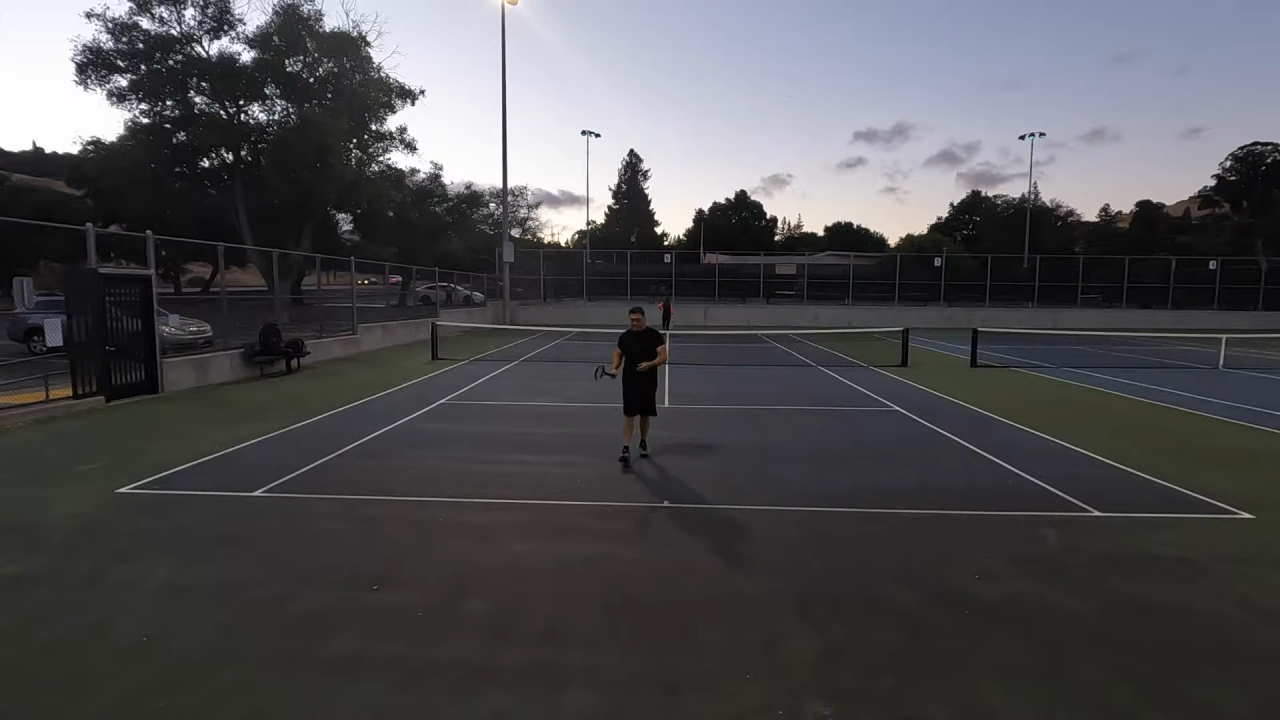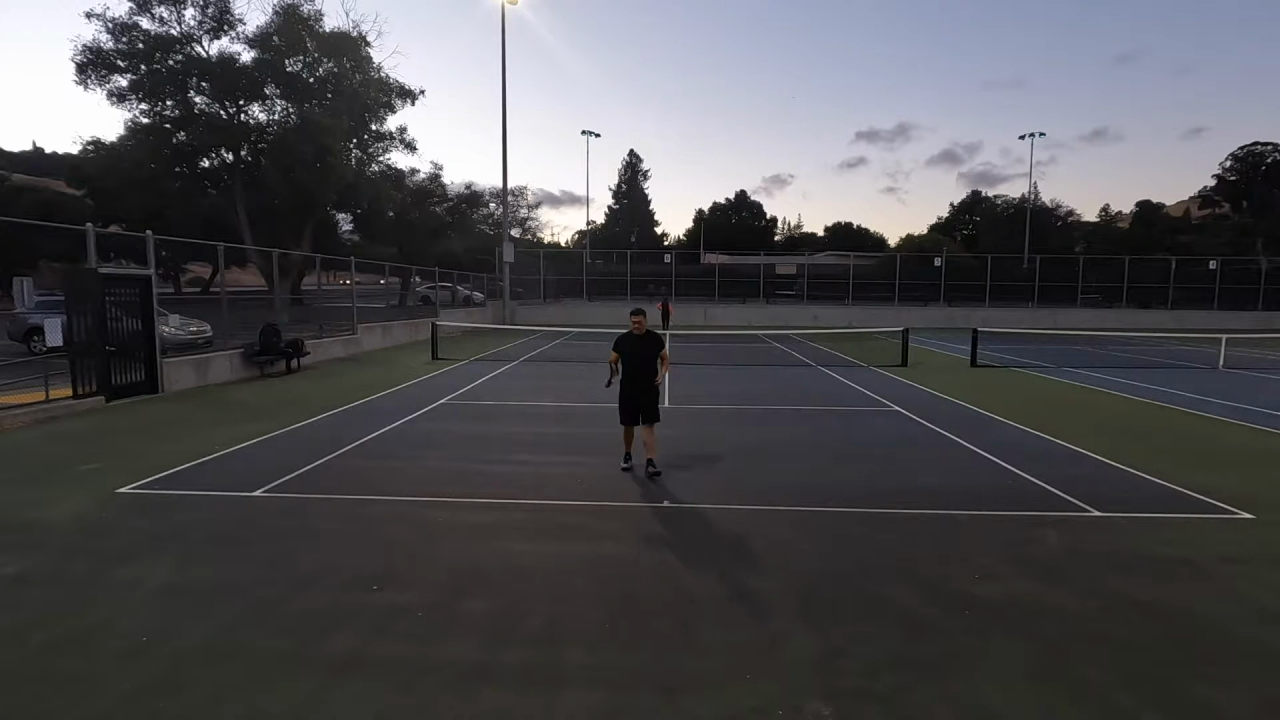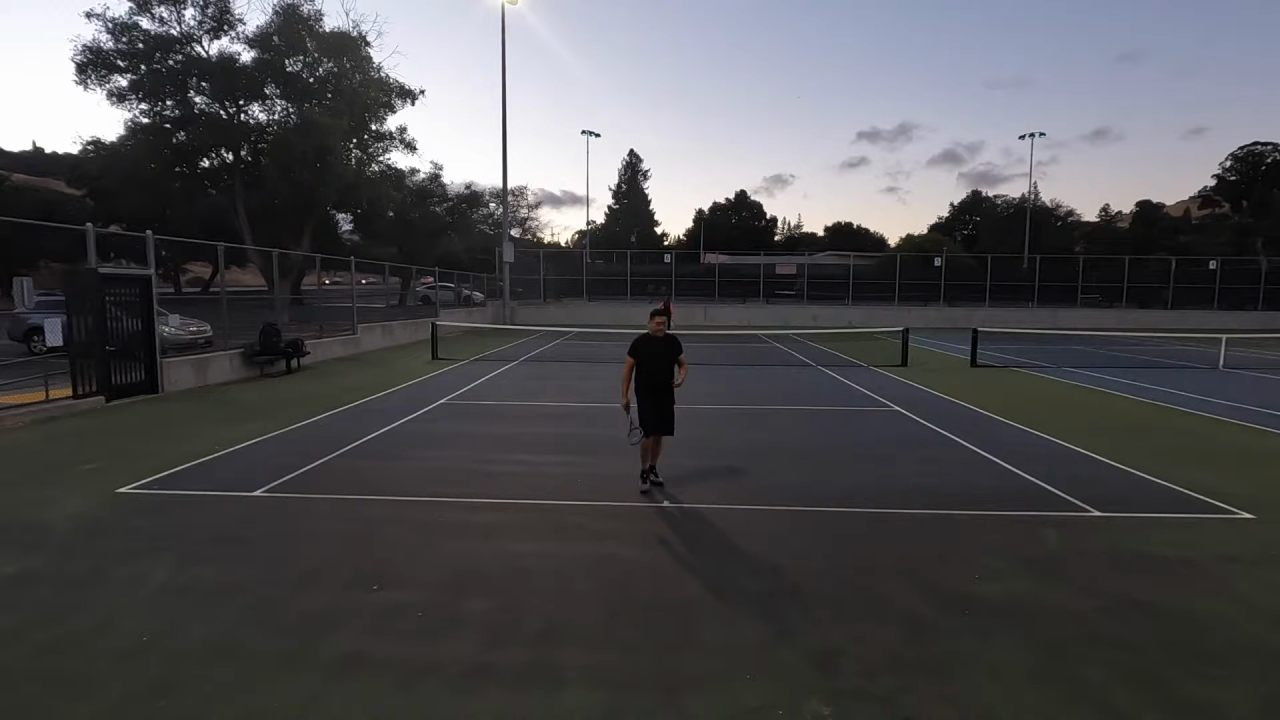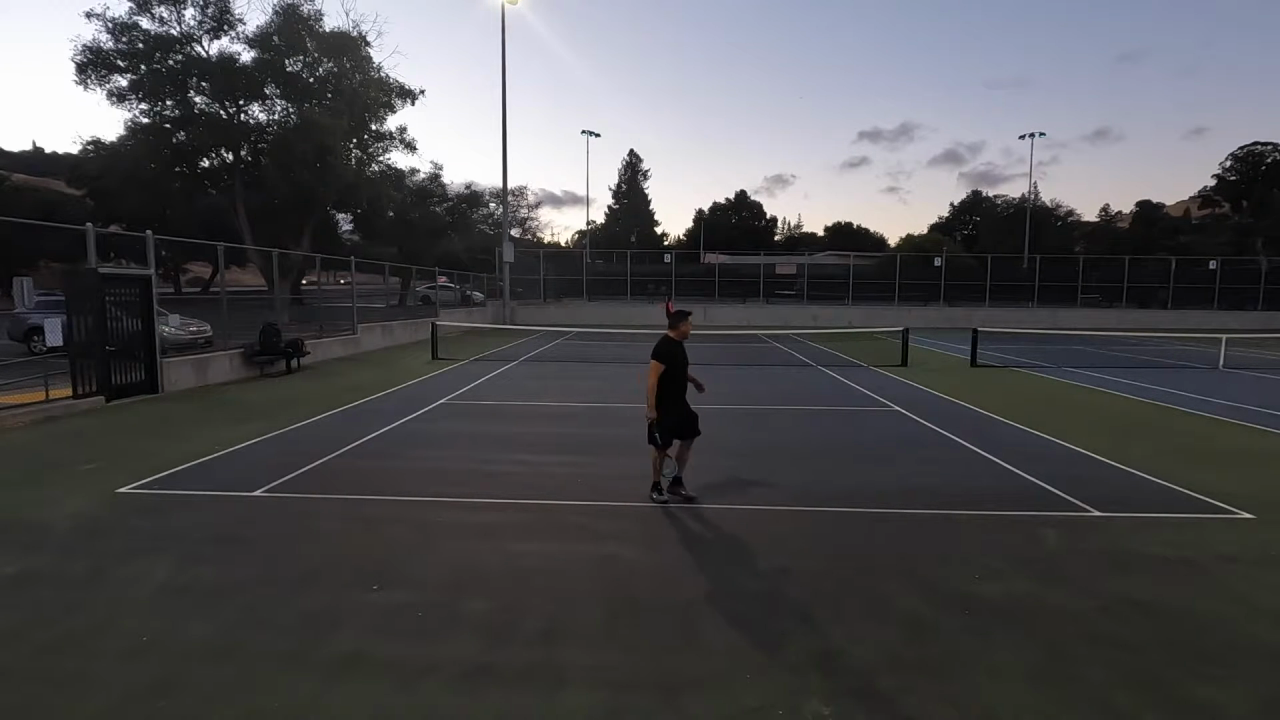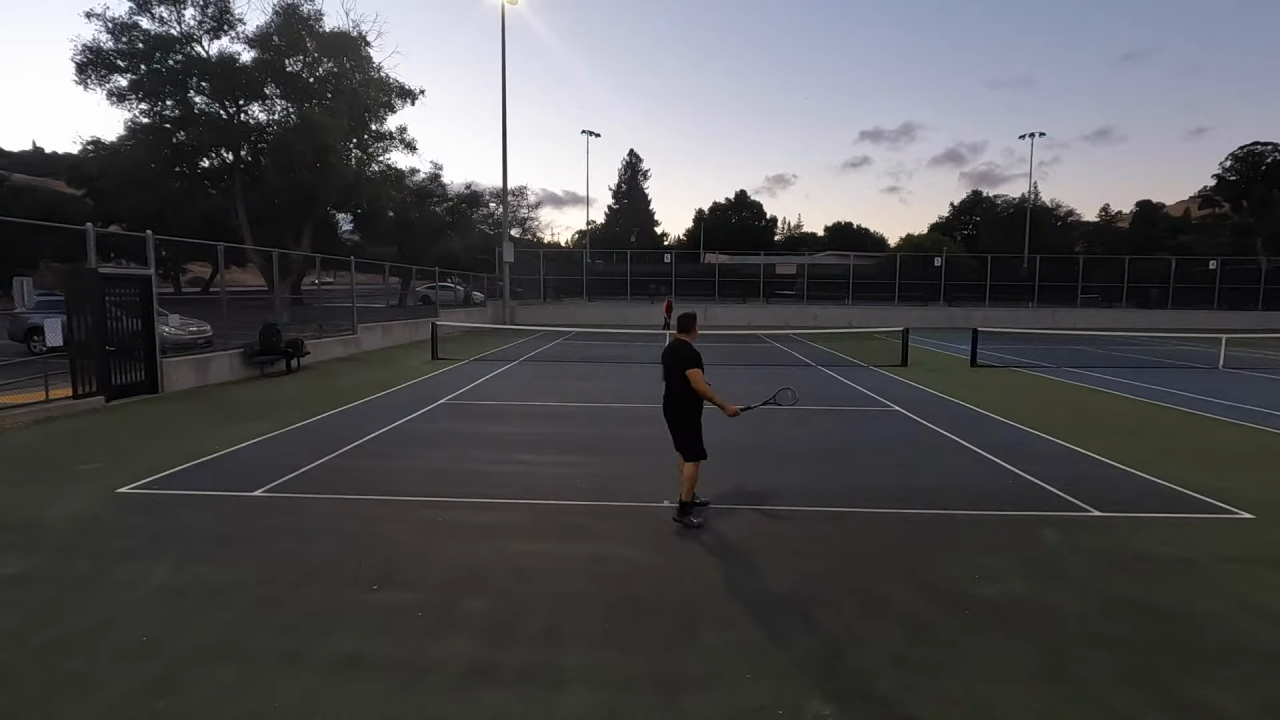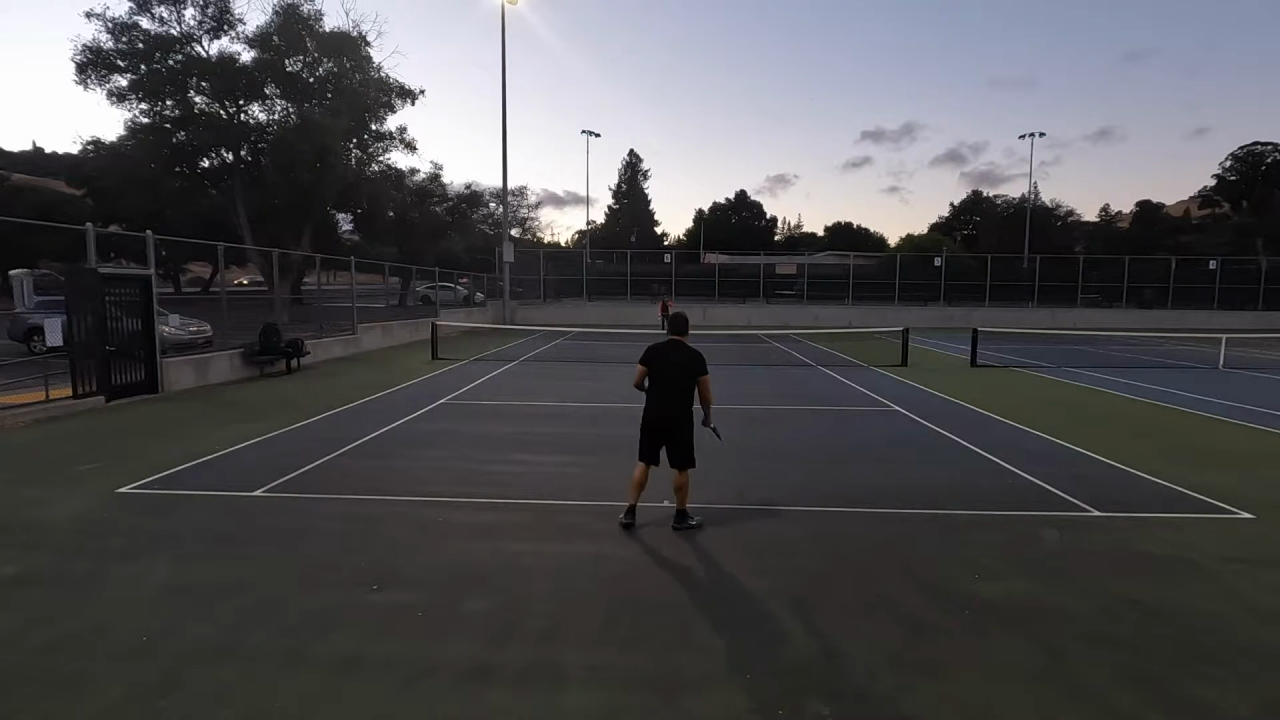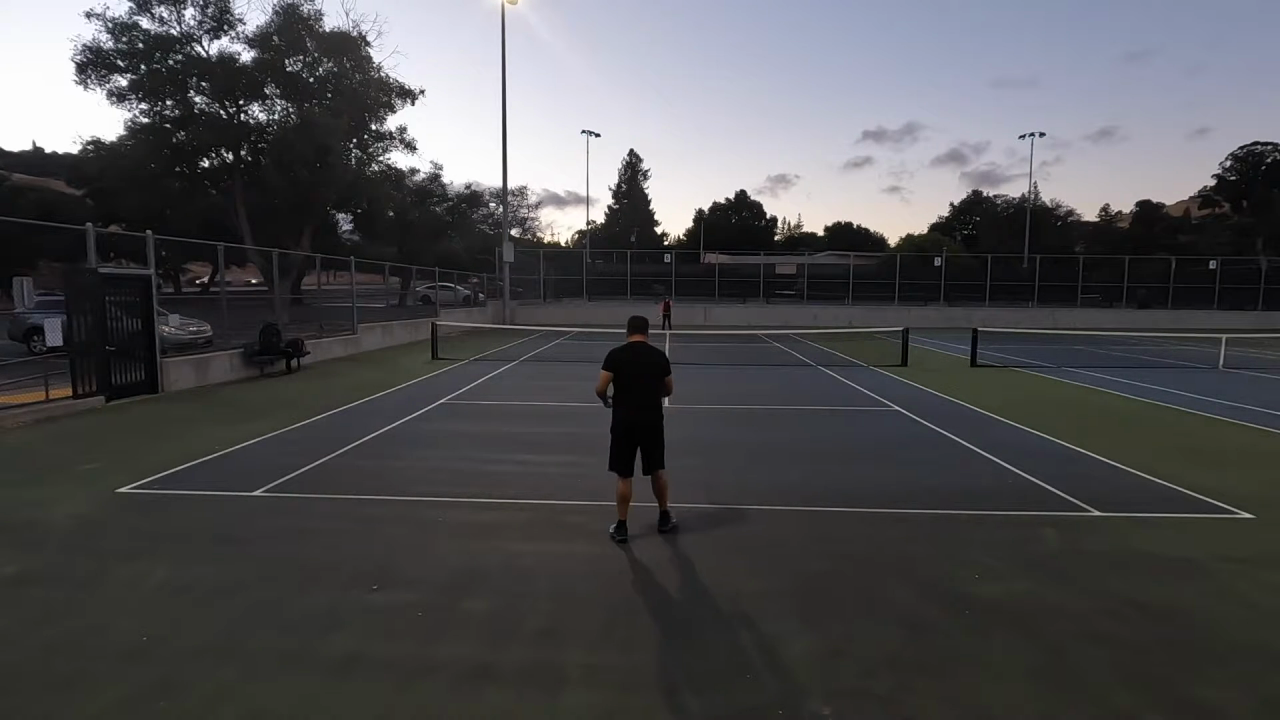
dt=0.5s
person 1, frame 1
left shoulder: (655, 335)
right shoulder: (625, 336)
left elbow: (663, 356)
right elbow: (618, 355)
left wrist: (650, 364)
right wrist: (615, 368)
left hip: (648, 382)
right hip: (629, 381)
left knee: (646, 414)
right knee: (629, 415)
left ankle: (643, 443)
right ankle: (626, 449)
person 1, frame 2
left shoulder: (655, 338)
right shoulder: (622, 340)
left elbow: (665, 359)
right elbow: (613, 361)
left wrist: (662, 374)
right wrist: (611, 376)
left hip: (650, 389)
right hip: (628, 389)
left knee: (649, 425)
right knee: (628, 425)
left ankle: (650, 463)
right ankle: (627, 455)
person 1, frame 3
left shoulder: (673, 341)
right shoulder: (639, 343)
left elbow: (682, 364)
right elbow: (628, 369)
left wrist: (681, 377)
right wrist: (625, 395)
left hip: (666, 396)
right hip: (645, 396)
left knee: (659, 435)
right knee: (648, 434)
left ankle: (652, 470)
right ankle: (644, 473)
person 1, frame 4
left shoulder: (678, 344)
right shoulder: (663, 347)
right elbow: (652, 379)
left wrist: (693, 381)
right wrist: (651, 407)
left hip: (679, 402)
right hip: (663, 406)
left knee: (689, 437)
right knee: (661, 446)
left ankle: (677, 482)
right ankle: (656, 487)
person 1, frame 5
left shoulder: (669, 349)
right shoulder: (689, 353)
right elbow: (700, 387)
right wrist: (725, 407)
left hip: (672, 409)
right hip: (686, 412)
left knee: (686, 455)
right knee: (693, 459)
left ankle: (688, 496)
right ankle: (683, 510)
person 1, frame 6
left shoulder: (652, 351)
right shoulder: (695, 357)
left elbow: (637, 382)
right elbow: (705, 393)
right wrist: (707, 416)
left hip: (652, 416)
right hip: (680, 419)
left knee: (644, 463)
right knee: (682, 468)
left ankle: (630, 513)
right ankle: (681, 516)
person 1, frame 7
left shoulder: (615, 355)
right shoulder: (659, 356)
left elbow: (600, 389)
right elbow: (668, 390)
left wrist: (607, 400)
left hip: (623, 422)
right hip: (652, 421)
left knee: (624, 476)
right knee: (657, 471)
left ankle: (621, 527)
right ankle: (664, 517)
